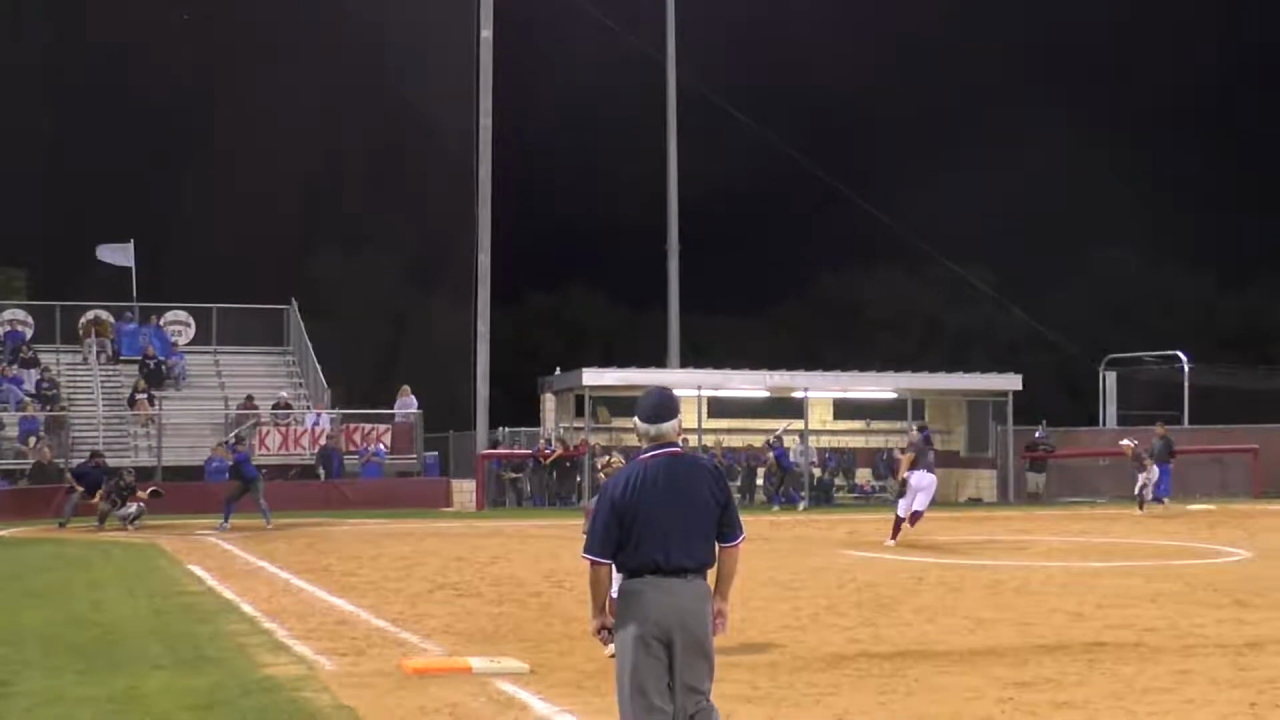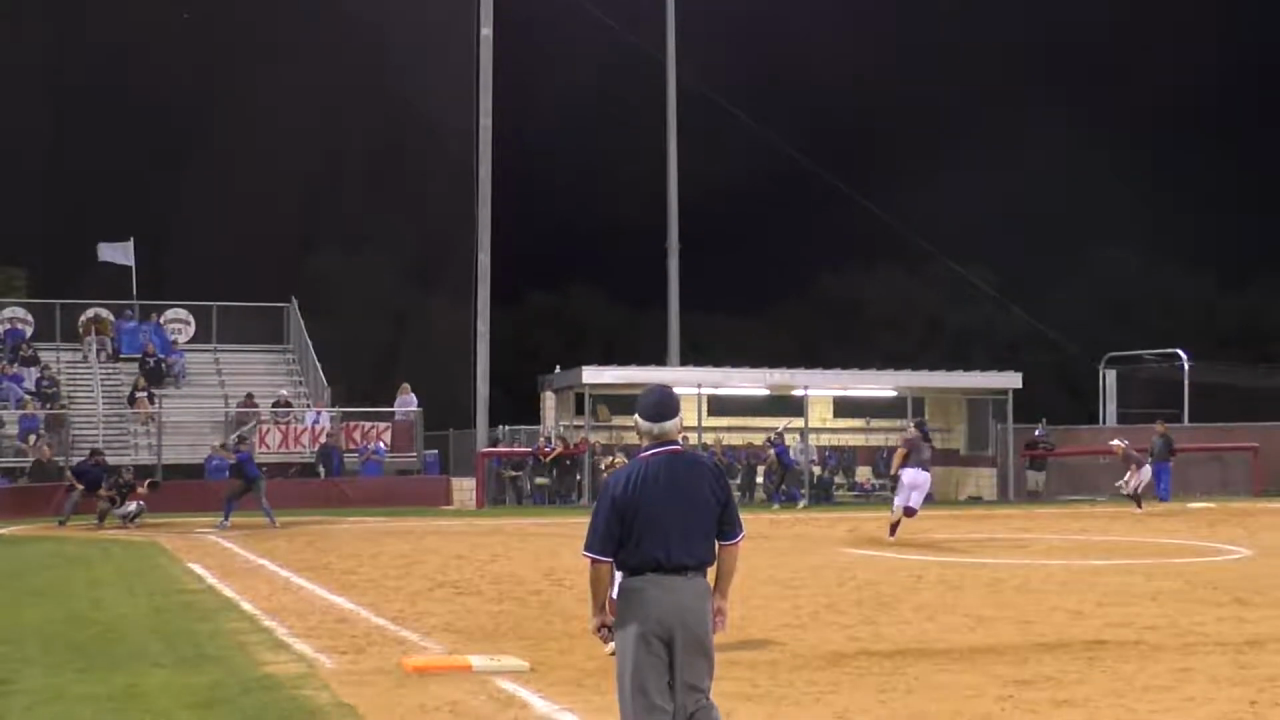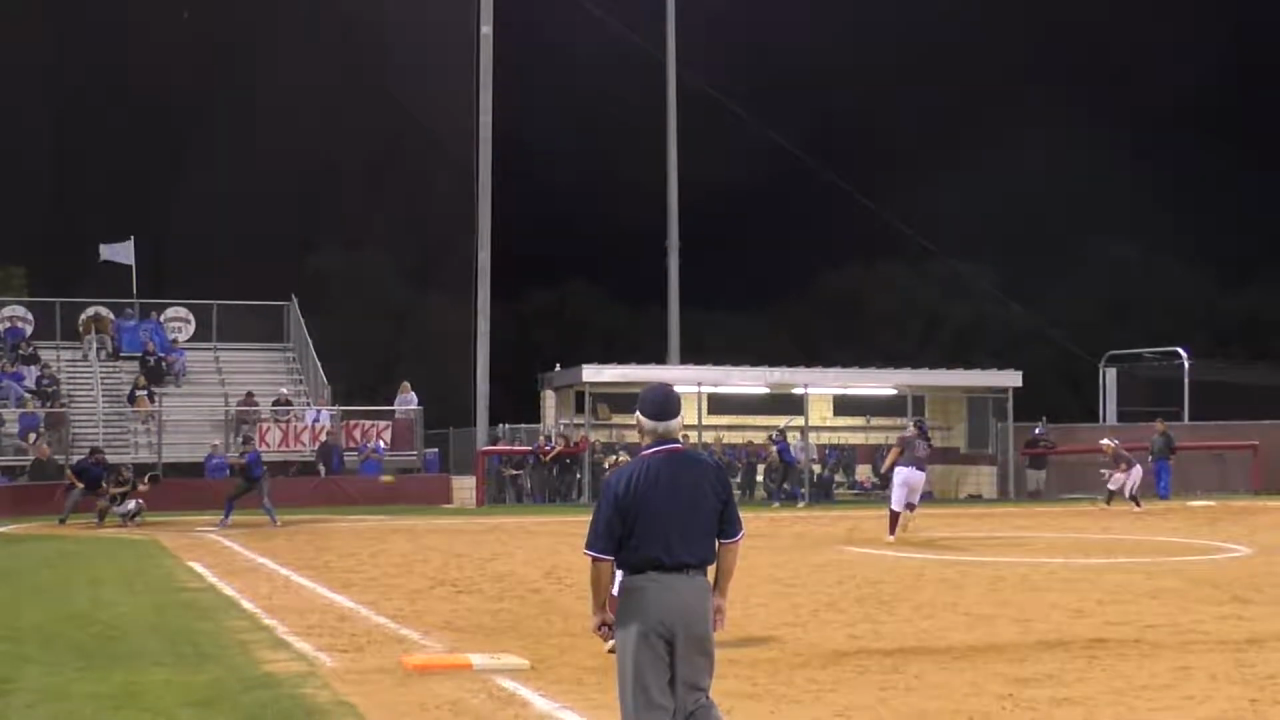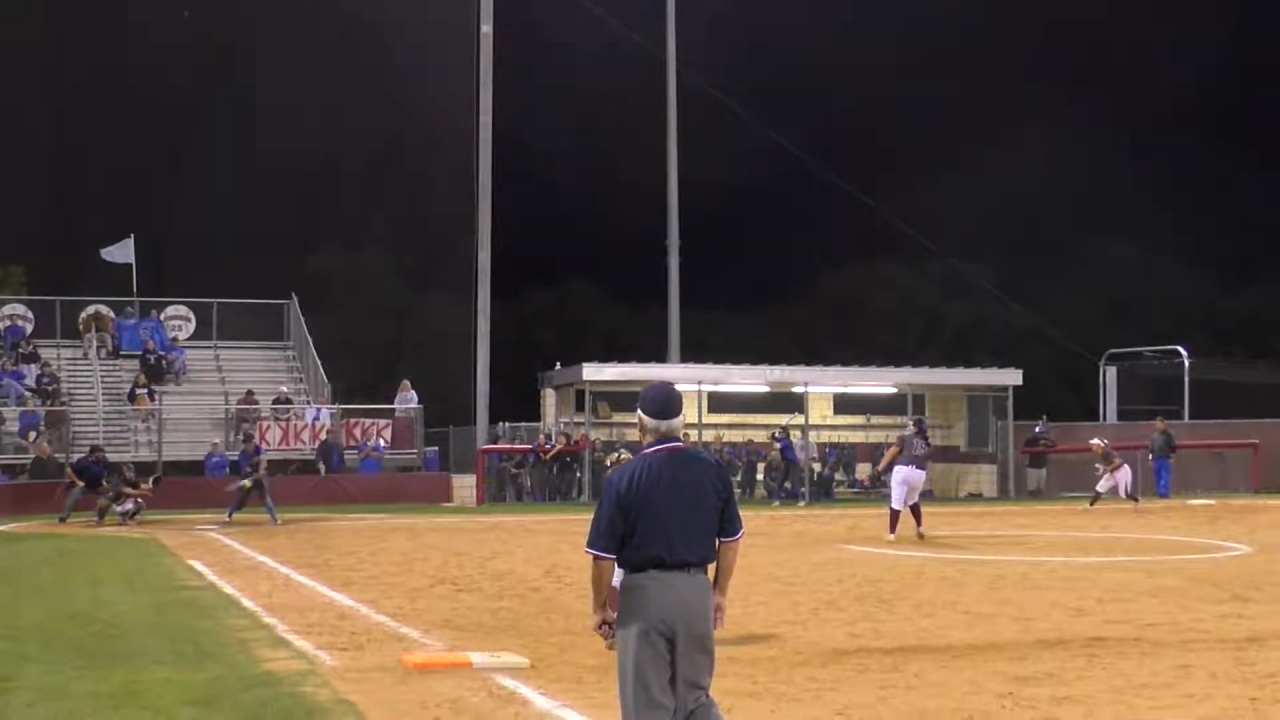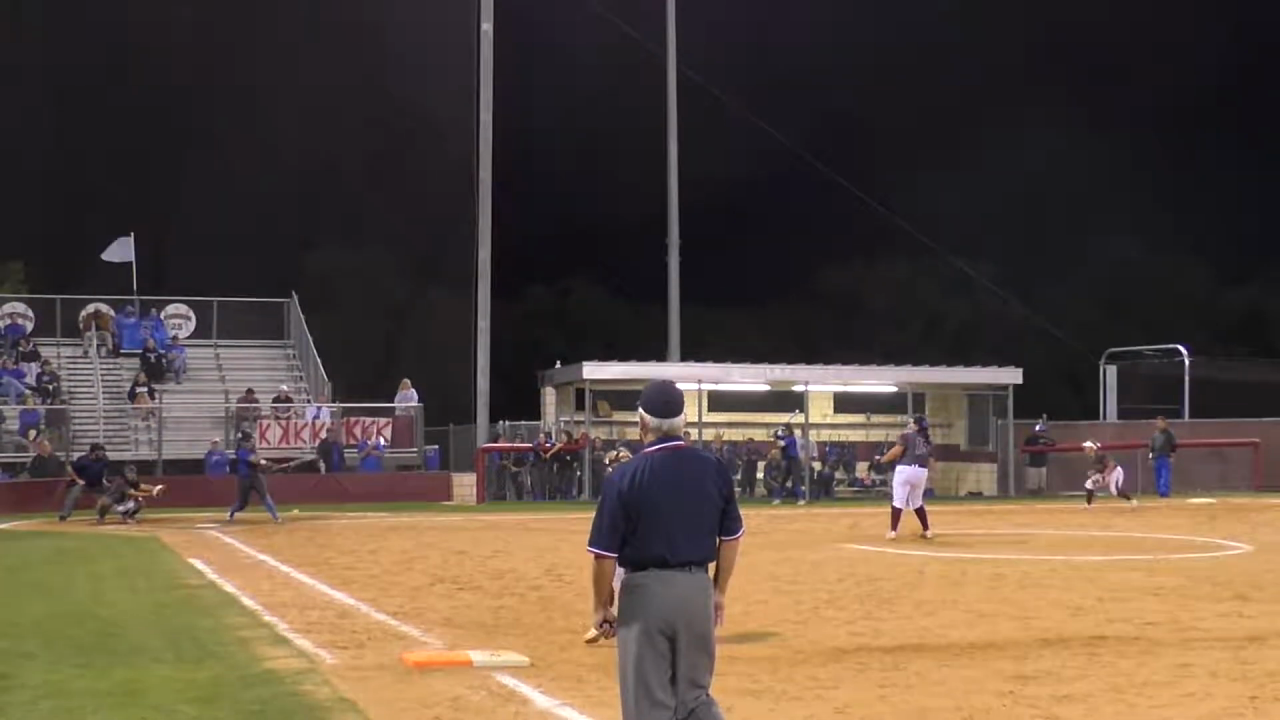
dt=0.1s
person 1, frame 1
left shoulder: (621, 481)
right shoulder: (709, 473)
left elbow: (601, 560)
right elbow: (730, 544)
left wrist: (599, 612)
right wrist: (721, 598)
left hip: (641, 599)
right hip: (694, 596)
person 1, frame 2
left shoulder: (622, 480)
right shoulder: (710, 472)
left elbow: (601, 558)
right elbow: (730, 542)
left wrist: (599, 610)
right wrist: (720, 595)
left hip: (642, 597)
right hip: (694, 594)
person 1, frame 3
left shoulder: (623, 478)
right shoulder: (711, 471)
left elbow: (602, 556)
right elbow: (730, 541)
left wrist: (600, 609)
right wrist: (720, 594)
left hip: (643, 596)
right hip: (695, 592)
person 1, frame 4
left shoulder: (624, 477)
right shoulder: (712, 470)
left elbow: (604, 554)
right elbow: (730, 539)
left wrist: (600, 607)
right wrist: (720, 592)
left hip: (644, 594)
right hip: (696, 591)
person 1, frame 5
left shoulder: (625, 475)
right shoulder: (713, 469)
left elbow: (606, 553)
right elbow: (730, 538)
left wrist: (601, 606)
right wrist: (719, 590)
left hip: (645, 593)
right hip: (696, 590)
person 2, frame 1
left shoulder: (596, 501)
right shoulder: (637, 493)
left elbow: (593, 536)
left hip: (619, 548)
right hip: (645, 545)
left knee: (617, 592)
left ankle: (616, 641)
person 2, frame 2
left shoulder: (603, 502)
right shoulder: (641, 494)
left elbow: (600, 538)
left hip: (625, 551)
right hip: (651, 549)
left knee: (618, 594)
left ankle: (616, 637)
person 2, frame 3
left shoulder: (607, 500)
right shoulder: (645, 492)
left elbow: (604, 537)
left hip: (627, 548)
left knee: (619, 591)
left ankle: (616, 635)
person 2, frame 4
left shoulder: (609, 497)
right shoulder: (649, 489)
left elbow: (608, 532)
left hip: (630, 545)
left knee: (615, 584)
left ankle: (606, 624)
person 2, frame 5
left shoulder: (609, 494)
right shoulder: (646, 487)
left elbow: (608, 529)
left hip: (626, 542)
left knee: (609, 580)
left ankle: (601, 624)
